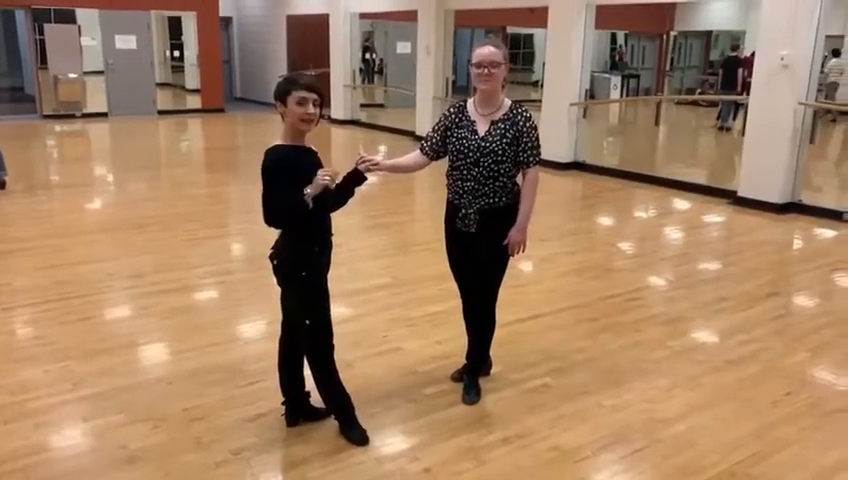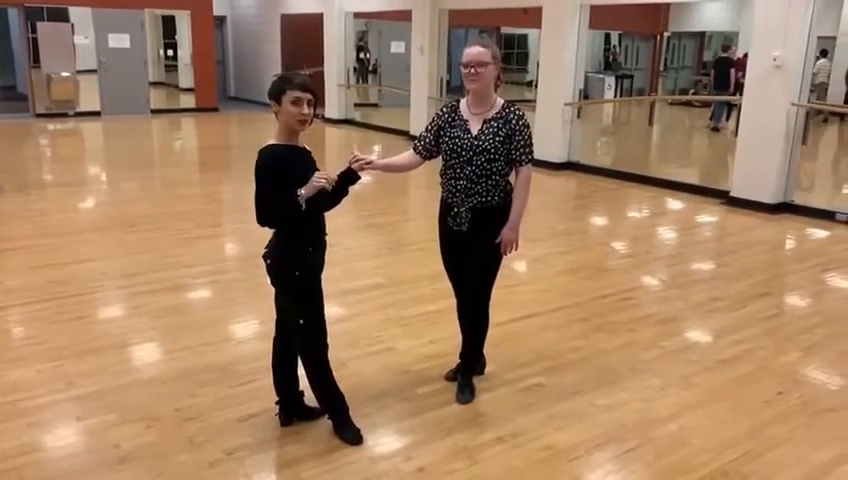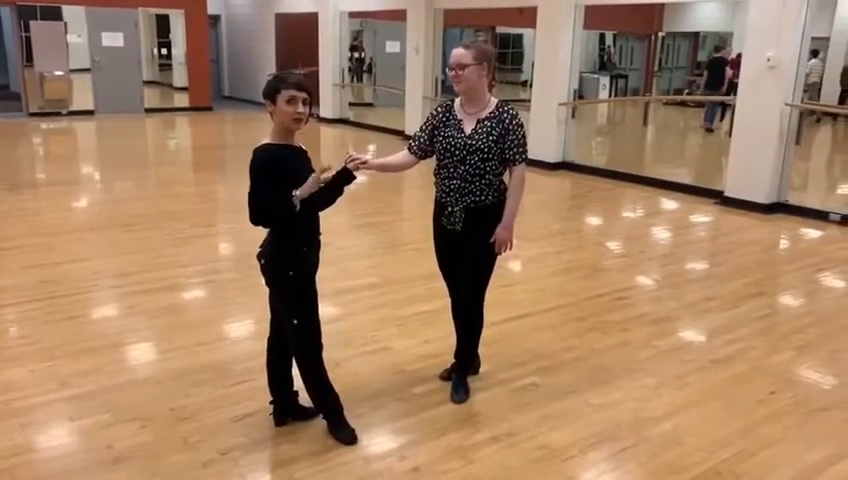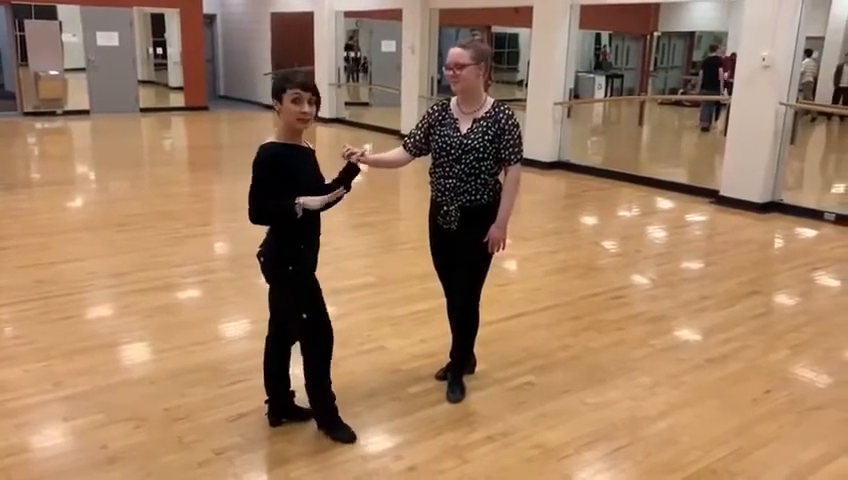
dt=0.4s
person 1, frame 1
left shoulder: (309, 154)
right shoulder: (277, 158)
left elbow: (327, 204)
right elbow: (273, 216)
left wrist: (356, 175)
right wrist: (309, 191)
left hip: (312, 256)
right hip: (297, 259)
left knee: (296, 334)
right knee: (318, 339)
left ankle: (296, 406)
right ankle: (344, 414)
person 1, frame 2
left shoulder: (302, 153)
right shoulder: (271, 158)
left elbow: (321, 203)
right elbow: (266, 216)
left wrist: (349, 175)
right wrist: (303, 192)
left hip: (305, 256)
right hip: (290, 260)
left knee: (289, 333)
right knee: (312, 338)
left ankle: (290, 406)
right ankle: (338, 413)
person 1, frame 3
left shoulder: (298, 152)
right shoulder: (266, 157)
left elbow: (316, 202)
right elbow: (259, 214)
left wrist: (345, 175)
right wrist: (299, 193)
left hip: (301, 255)
right hip: (285, 259)
left knee: (284, 333)
right knee: (306, 338)
left ankle: (285, 405)
right ankle: (333, 413)
person 1, frame 4
left shoulder: (306, 152)
right shoulder: (270, 155)
left elbow: (320, 198)
right elbow: (257, 212)
left wrist: (349, 171)
right wrist: (298, 204)
left hip: (299, 255)
right hip: (286, 258)
left knee: (283, 331)
right knee: (317, 334)
left ankle: (280, 405)
right ankle: (325, 414)
person 2, frame 1
left shoulder: (519, 119)
right shoulder: (454, 115)
left elbow: (530, 174)
right elbow: (424, 155)
left wrist: (521, 225)
right wrist: (384, 164)
left hip: (497, 221)
right hip: (458, 218)
left knee: (483, 297)
right knee: (468, 295)
left ankle: (473, 370)
right ankle: (480, 359)
person 2, frame 2
left shoulder: (512, 118)
right shoulder: (447, 114)
left elbow: (523, 172)
right elbow: (417, 155)
left wrist: (513, 223)
right wrist: (378, 163)
left hip: (489, 220)
right hip: (451, 217)
left knee: (476, 296)
right knee: (461, 294)
left ankle: (467, 368)
right ankle: (475, 357)
person 2, frame 3
left shoulder: (505, 117)
right shoulder: (442, 114)
left elbow: (517, 172)
right elbow: (411, 155)
left wrist: (507, 223)
right wrist: (372, 163)
left hip: (483, 220)
right hip: (445, 217)
left knee: (470, 295)
right knee: (456, 293)
left ankle: (461, 368)
right ankle: (469, 357)
person 2, frame 4
left shoulder: (501, 117)
right shoulder: (438, 112)
left elbow: (512, 172)
right elbow: (406, 153)
left wrist: (501, 222)
right wrist: (367, 158)
left hip: (479, 219)
right hip: (442, 216)
left knee: (466, 295)
right knee: (452, 293)
left ankle: (458, 368)
right ankle: (465, 357)
